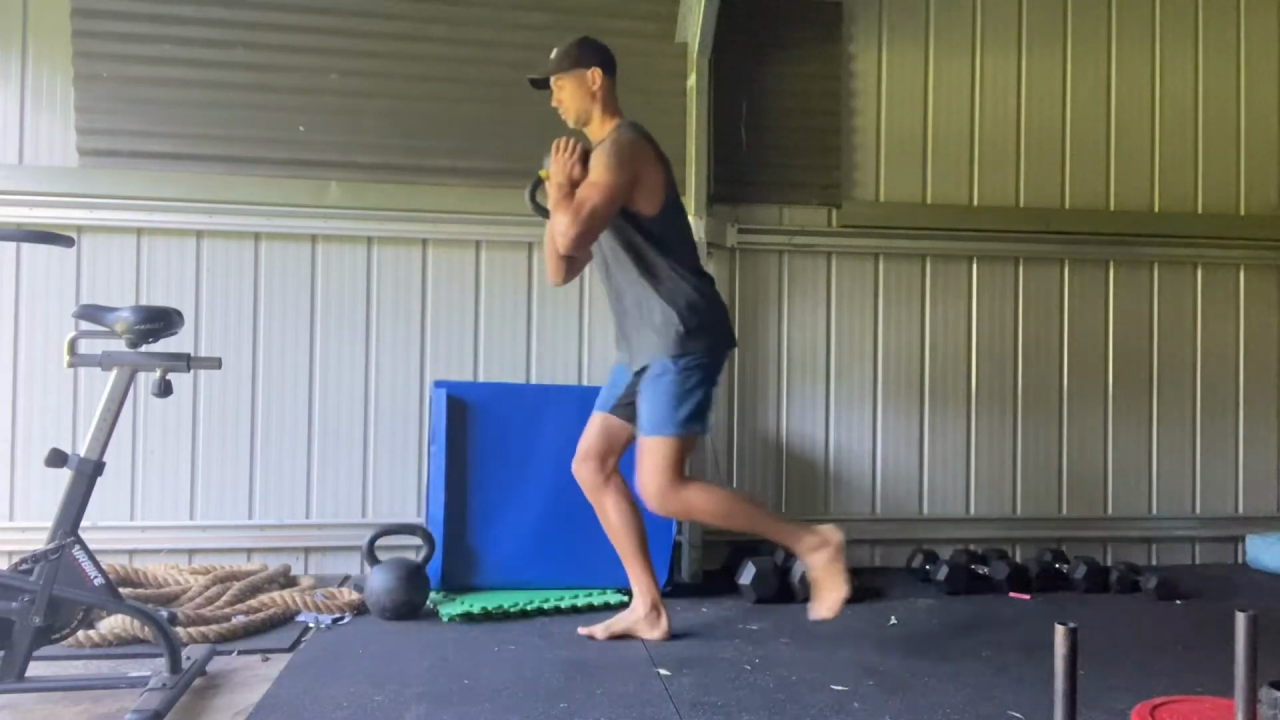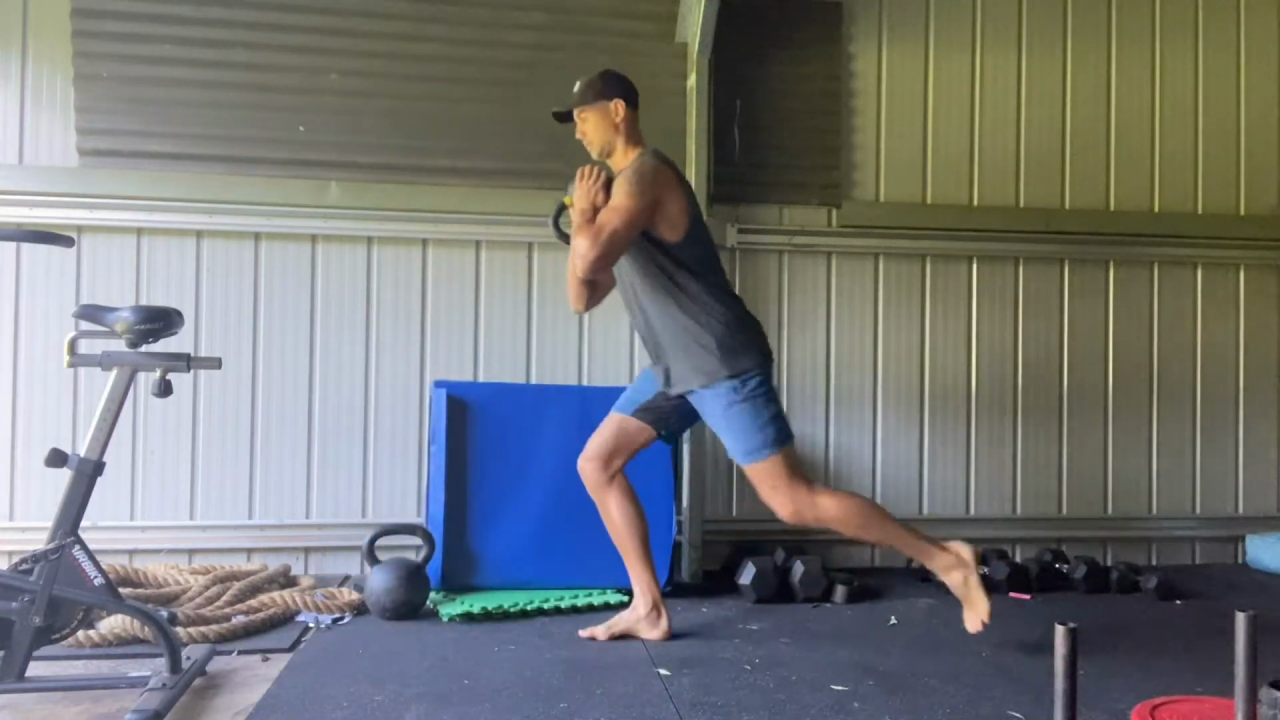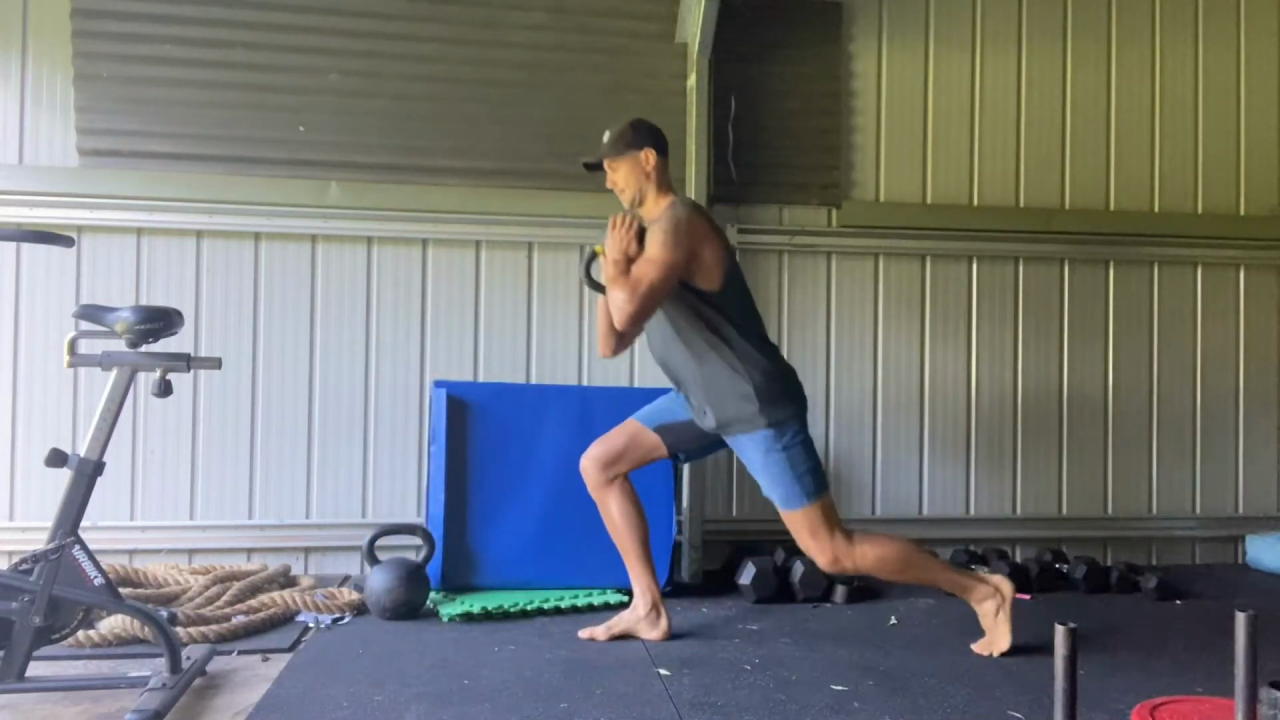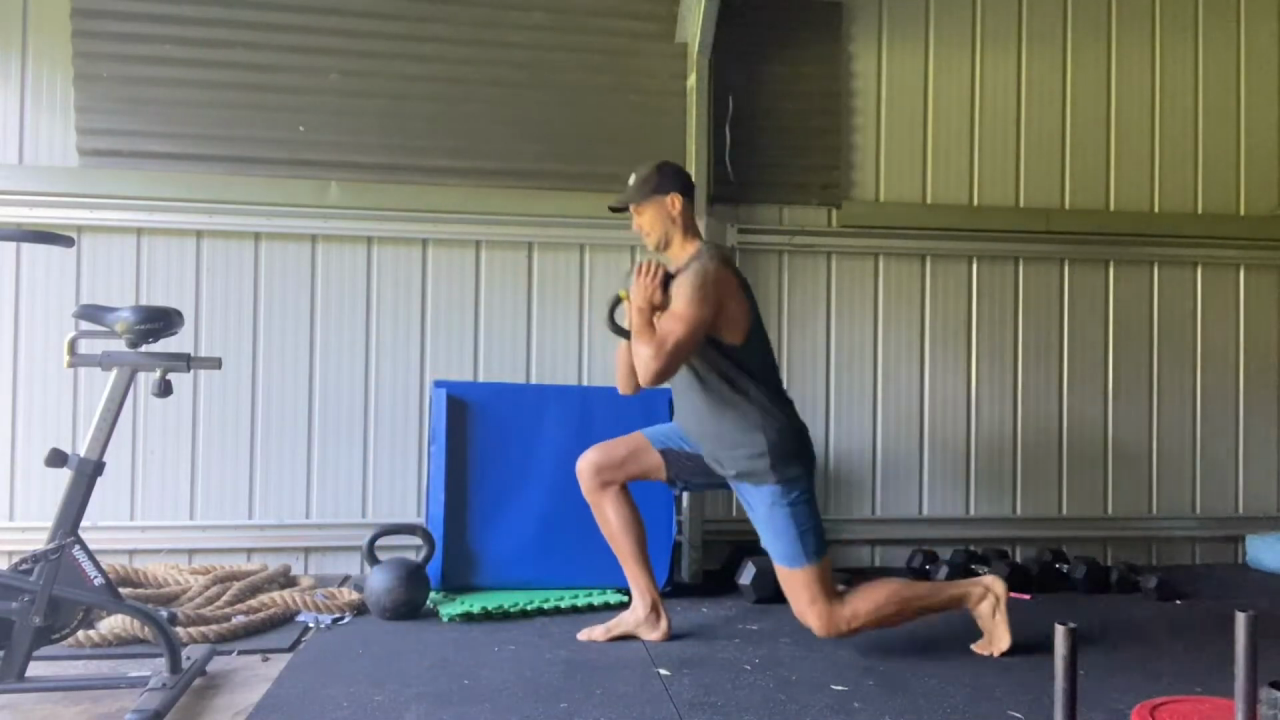
dt=0.2s
person 1, frame 1
left shoulder: (622, 146)
right shoulder: (598, 160)
left elbow: (570, 235)
right elbow: (560, 269)
left wrist: (562, 187)
right wrist: (560, 195)
left hip: (680, 334)
right hip: (648, 342)
left knee: (663, 491)
right knee: (590, 465)
left ankle: (811, 545)
right ankle: (648, 607)
person 1, frame 2
left shoulder: (644, 176)
right shoulder: (621, 187)
left elbow: (589, 260)
right elbow: (583, 296)
left wrist: (583, 218)
right wrist: (583, 220)
left hip: (723, 360)
right hip: (680, 363)
left knee: (792, 501)
right knee: (595, 463)
left ankle: (941, 558)
right ankle: (647, 608)
person 1, frame 3
left shoulder: (677, 223)
right shoulder: (652, 236)
left elbow: (628, 311)
right elbow: (610, 341)
left wrist: (616, 265)
right wrist: (615, 273)
left hip: (757, 405)
right hip: (707, 401)
left knee: (831, 550)
right knee: (598, 465)
left ankle: (983, 591)
right ankle: (648, 609)
person 1, frame 4
left shoulder: (703, 274)
right shoulder: (677, 281)
left elbow: (653, 369)
right elbow: (628, 383)
left wrist: (640, 310)
right wrist: (635, 318)
left hip: (765, 458)
right hip: (718, 443)
left knee: (825, 617)
right knee: (594, 469)
left ankle: (978, 593)
right ankle: (646, 610)
